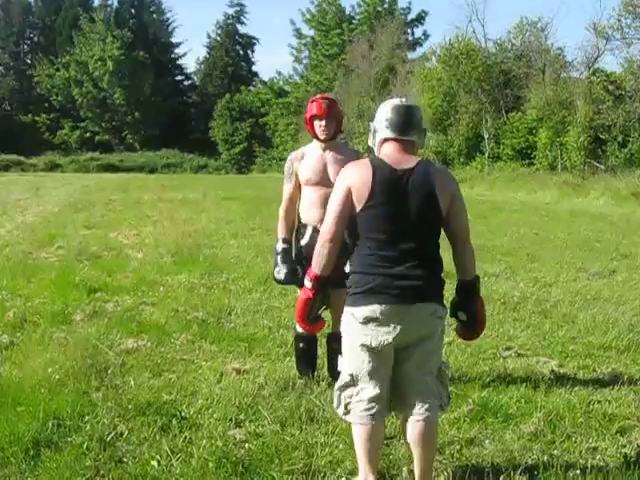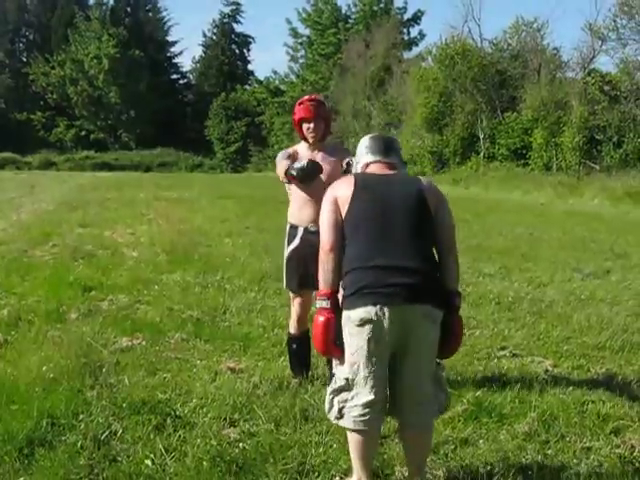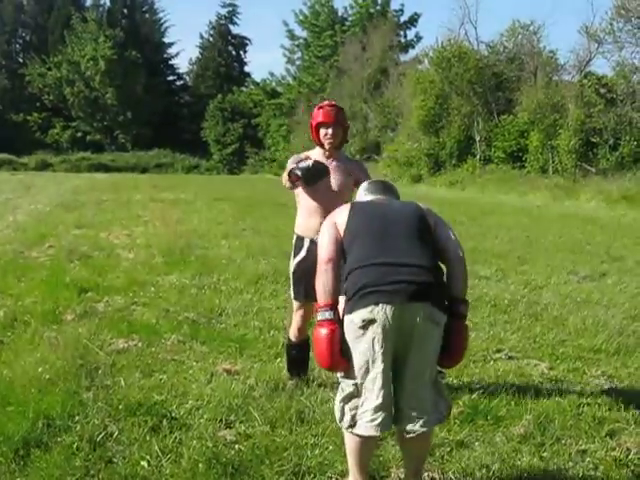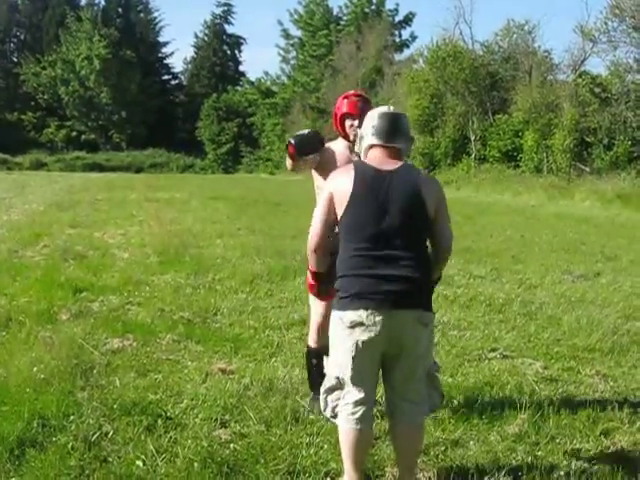
dt=0.4s
person 1, frame 1
left shoulder: (355, 174)
right shoulder: (441, 179)
left elbow: (329, 237)
right elbow: (462, 243)
left wrist: (312, 285)
right wrist: (468, 291)
left hip: (368, 303)
right hip: (424, 304)
left knee: (365, 396)
right knee: (422, 397)
person 1, frame 2
left shoulder: (341, 189)
right shoulder: (427, 190)
left elbow: (329, 250)
right elbow: (448, 251)
left wrist: (327, 305)
right wrist: (451, 306)
left hip: (366, 302)
right hip: (421, 302)
left knee: (361, 398)
right knee: (418, 398)
person 1, frame 3
left shoulder: (339, 216)
right shoulder: (423, 212)
left elbow: (327, 263)
right elbow: (456, 258)
left wrist: (326, 318)
right wrist: (457, 313)
left hip: (369, 302)
right hip: (424, 303)
left knee: (362, 399)
right knee: (419, 399)
person 1, frame 4
left shoulder: (341, 179)
right shoulder: (427, 184)
left elbow: (316, 243)
right elbow: (443, 247)
left wrist: (318, 275)
left hip: (357, 305)
right hip: (412, 306)
left knee: (353, 396)
right knee: (410, 398)
person 2, frame 1
left shoulder: (352, 157)
right shoulder: (297, 158)
right elbow: (288, 206)
right wrist: (282, 248)
left hip: (342, 237)
right hip: (309, 236)
left knee: (341, 309)
left ankle: (338, 373)
right ankle: (305, 372)
person 2, frame 2
left shoulder: (340, 154)
right shoulder: (288, 155)
right elbow: (284, 172)
right wrist: (296, 171)
right hip: (300, 236)
right knee: (299, 308)
right ankle: (299, 372)
person 2, frame 3
left shoulder: (354, 167)
right shoulder: (300, 161)
right elbow: (288, 180)
right wrist: (295, 176)
right hip: (307, 247)
right knee: (301, 317)
right ankle: (296, 374)
person 2, frame 4
right shoulder: (323, 153)
right elbow: (295, 164)
right wrist: (294, 150)
right hip: (326, 241)
right knee: (320, 318)
right ankle: (318, 389)
